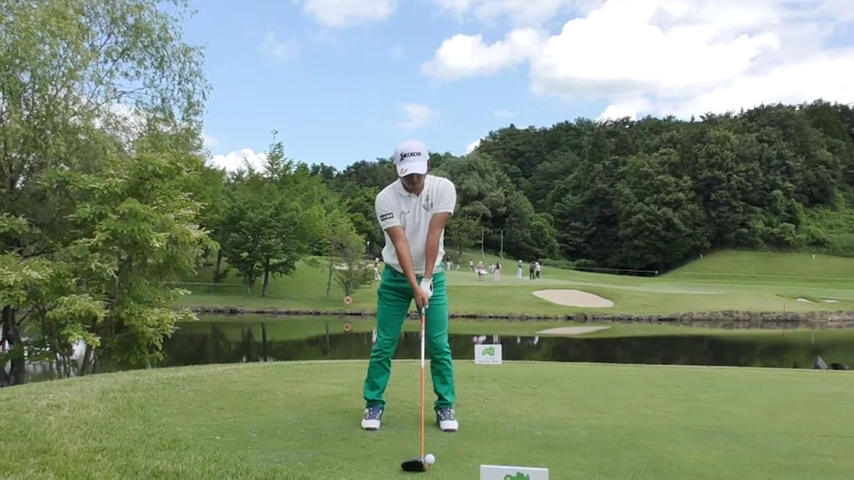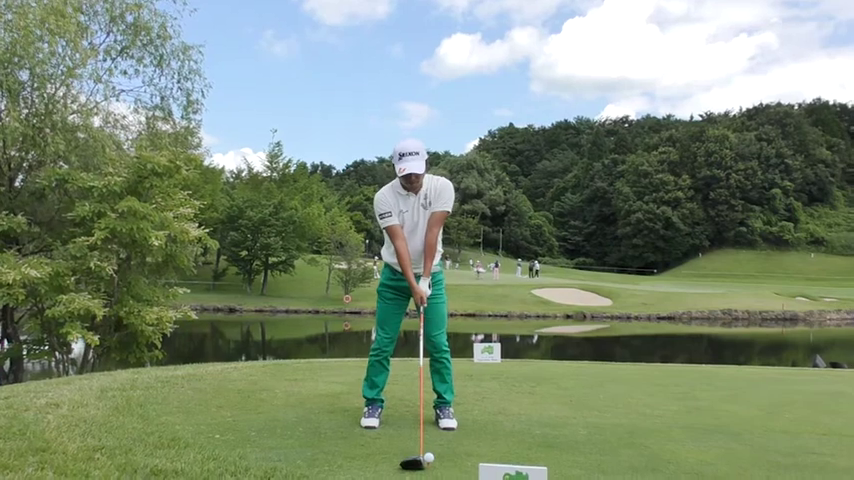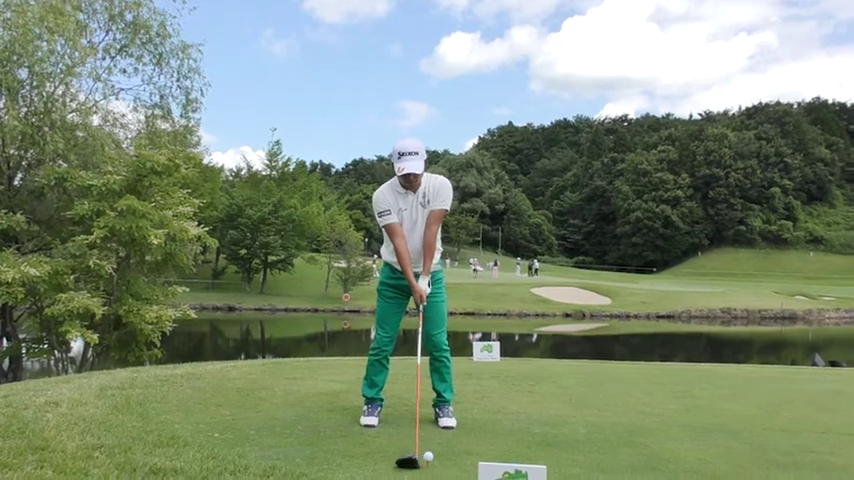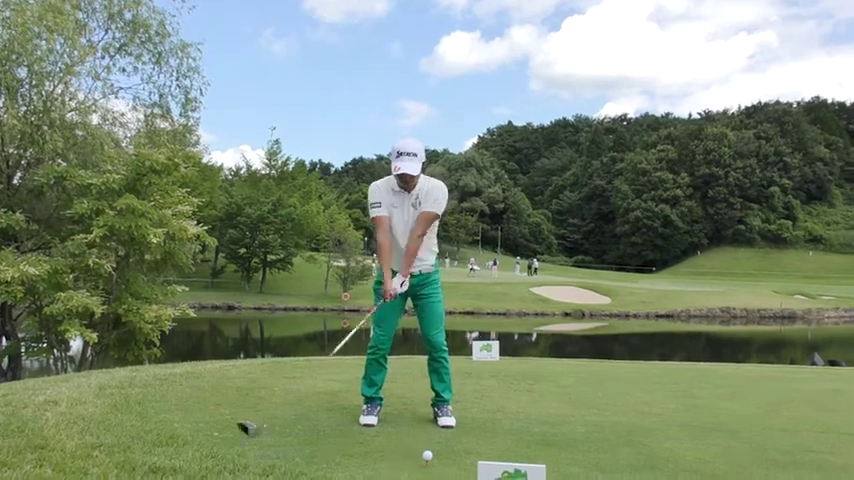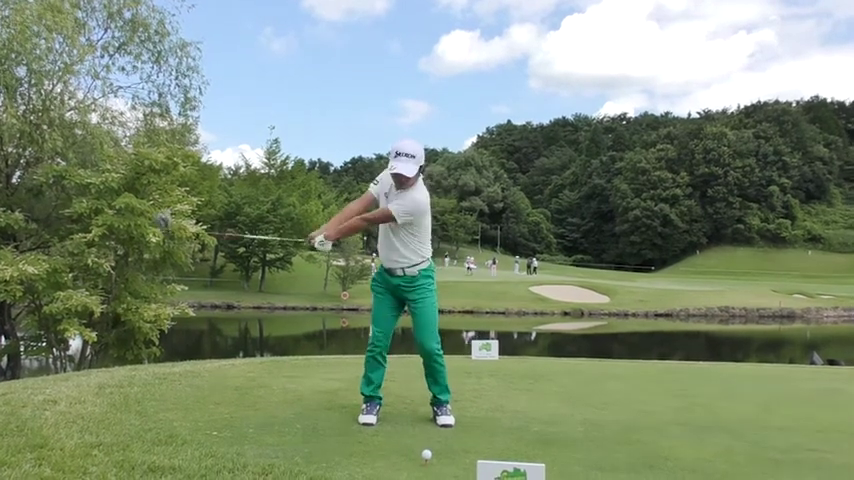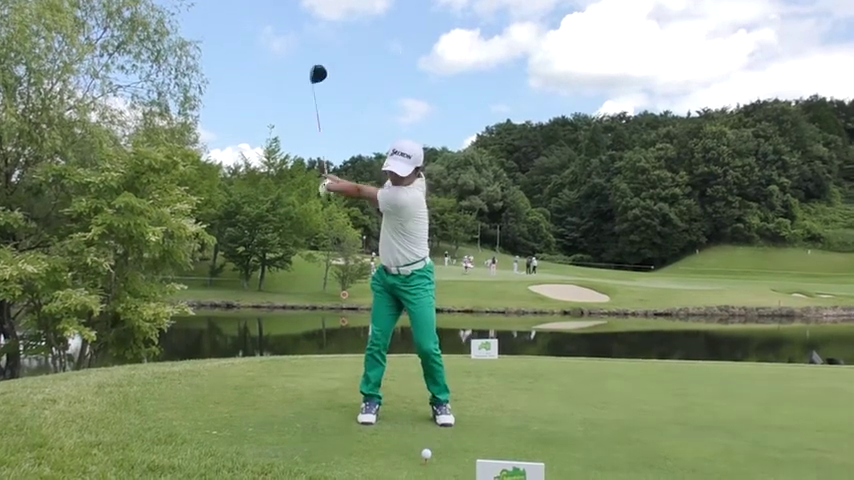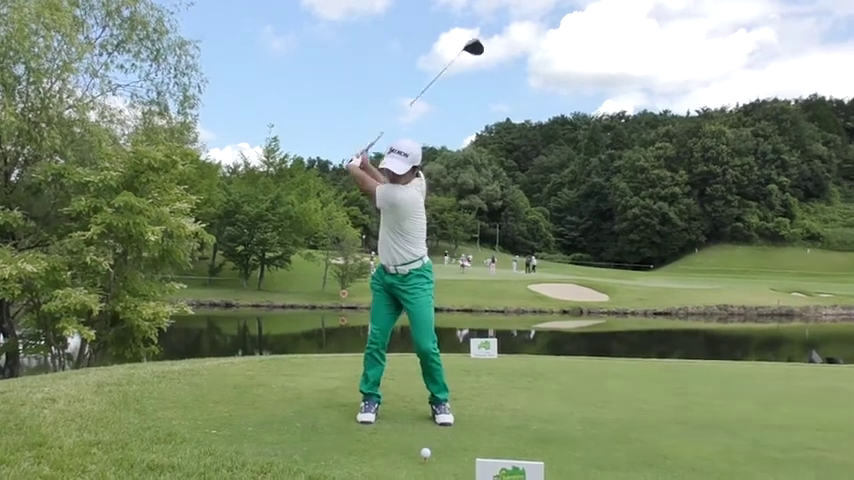
dt=0.3s
person 1, frame 1
left shoulder: (444, 188)
right shoulder: (386, 198)
left elbow: (434, 234)
right elbow: (400, 243)
left wrist: (427, 279)
right wrist: (414, 286)
left hip: (433, 276)
right hip: (396, 278)
left knee: (439, 345)
right knee: (384, 344)
left ankle: (445, 406)
right ankle: (373, 404)
person 1, frame 2
left shoulder: (442, 187)
right shoulder: (384, 197)
left elbow: (432, 234)
right elbow: (399, 242)
left wrist: (425, 278)
right wrist: (412, 285)
left hip: (431, 275)
right hip: (394, 276)
left knee: (438, 343)
right knee: (383, 343)
left ankle: (444, 405)
right ankle: (373, 403)
person 1, frame 3
left shoulder: (441, 185)
right shoulder: (383, 195)
left elbow: (431, 231)
right elbow: (398, 240)
left wrist: (425, 276)
right wrist: (412, 283)
left hip: (431, 273)
right hip: (395, 275)
left knee: (438, 342)
right knee: (383, 342)
left ankle: (443, 403)
right ankle: (372, 402)
person 1, frame 4
left shoulder: (436, 189)
right shoulder: (378, 189)
left elbow: (418, 233)
right elbow: (382, 234)
left wrist: (405, 275)
right wrist: (387, 277)
left hip: (426, 275)
right hip: (390, 275)
left knee: (436, 343)
right knee: (380, 342)
left ankle: (442, 403)
right ankle: (371, 401)
person 1, frame 5
left shoulder: (416, 199)
right shoulder: (387, 178)
left elbow: (368, 220)
right elbow: (358, 205)
left wrist: (331, 236)
right wrist: (326, 229)
left hip: (418, 279)
right hip: (387, 276)
left knee: (429, 344)
right knee: (378, 341)
left ankle: (441, 402)
right ankle: (371, 400)
person 1, frame 6
left shoulder: (404, 197)
right shoulder: (402, 181)
left elbow: (363, 192)
right elbow: (373, 191)
left wrist: (335, 186)
right wrist: (338, 183)
left hip: (415, 278)
right hip: (386, 275)
left knee: (427, 344)
right knee: (377, 340)
left ankle: (440, 402)
right ankle: (371, 399)
person 1, frame 7
left shoulder: (400, 196)
right shoulder: (417, 181)
left elbow: (369, 184)
right elbow: (382, 182)
left wrist: (354, 167)
right wrist: (366, 165)
left hip: (414, 277)
right hip: (386, 274)
left knee: (425, 344)
right knee: (376, 339)
left ankle: (440, 401)
right ankle: (370, 398)
